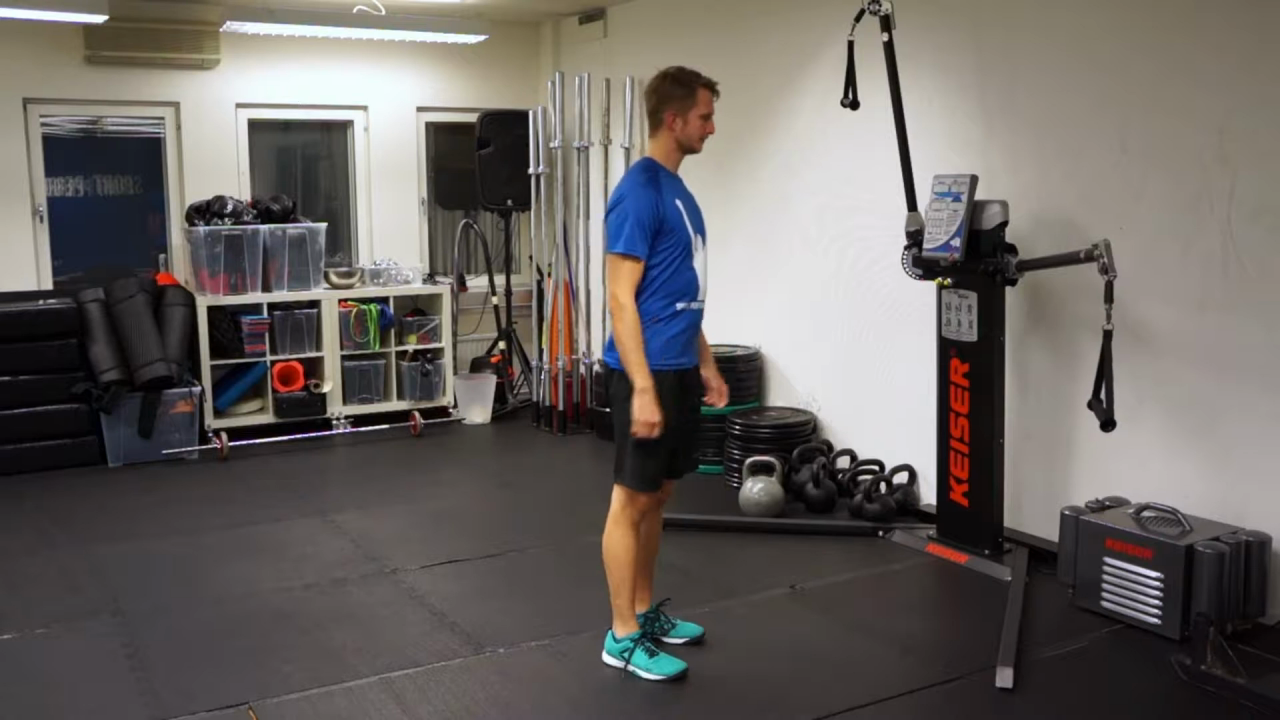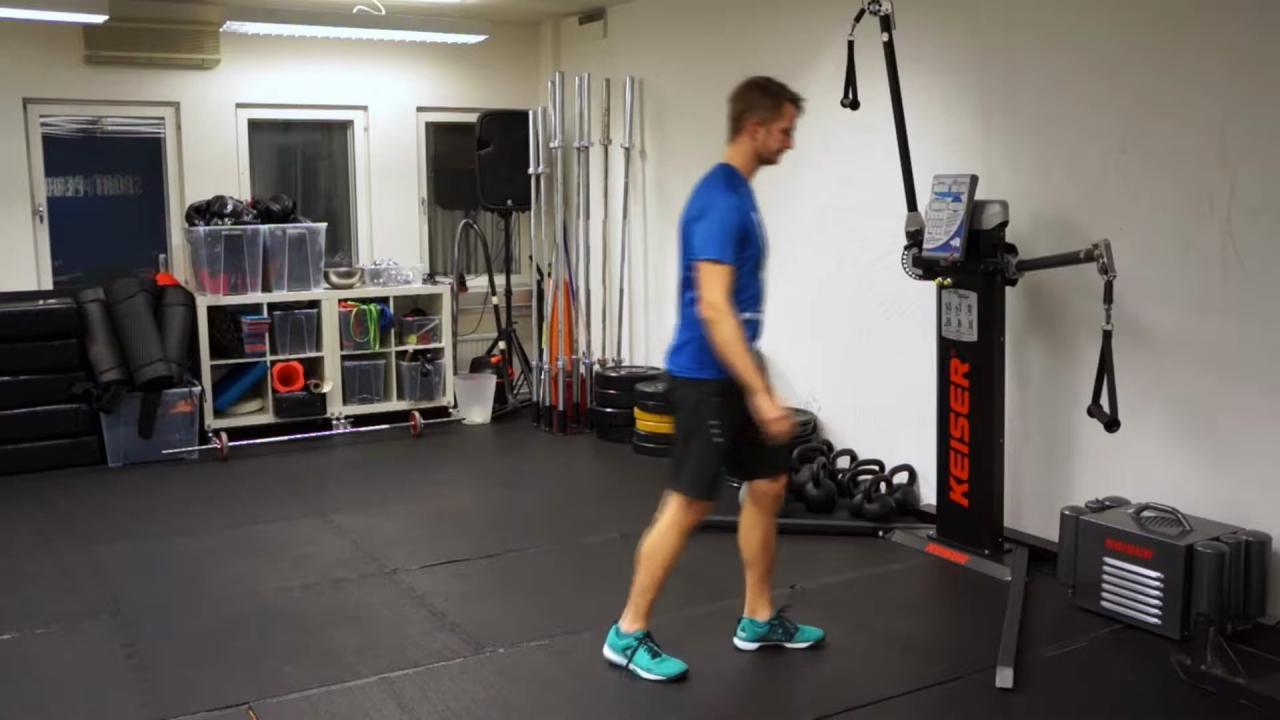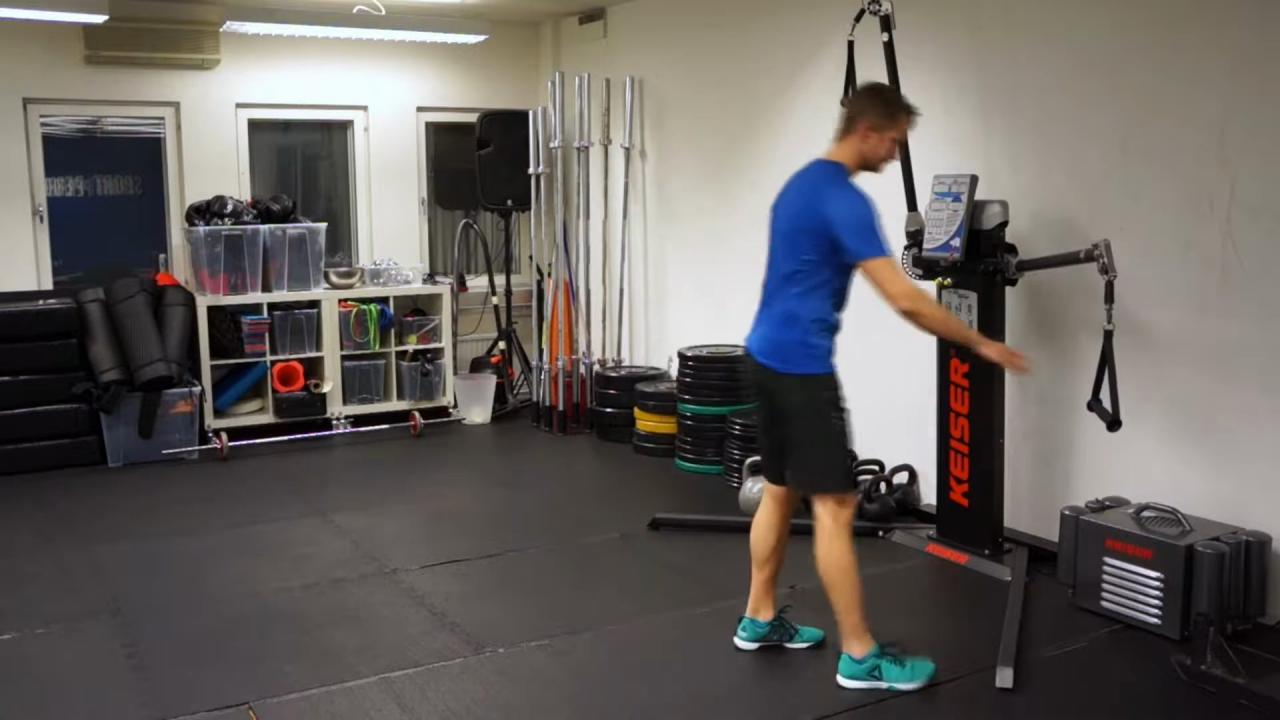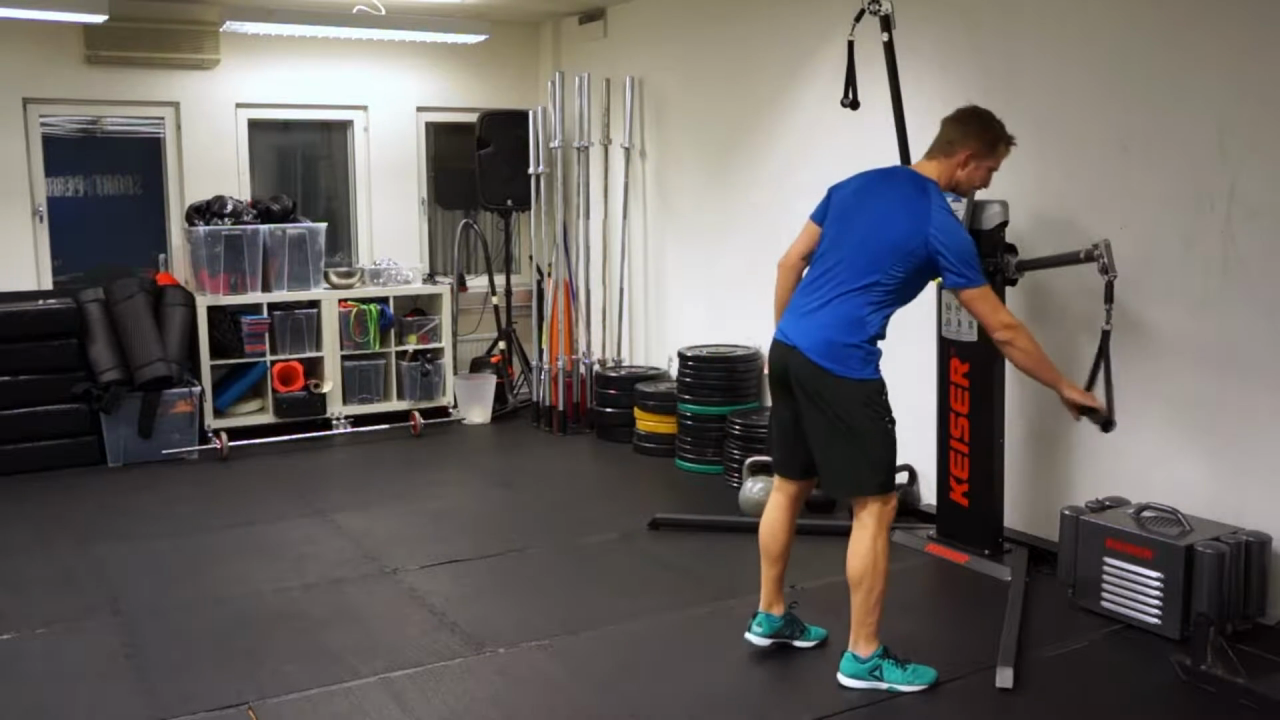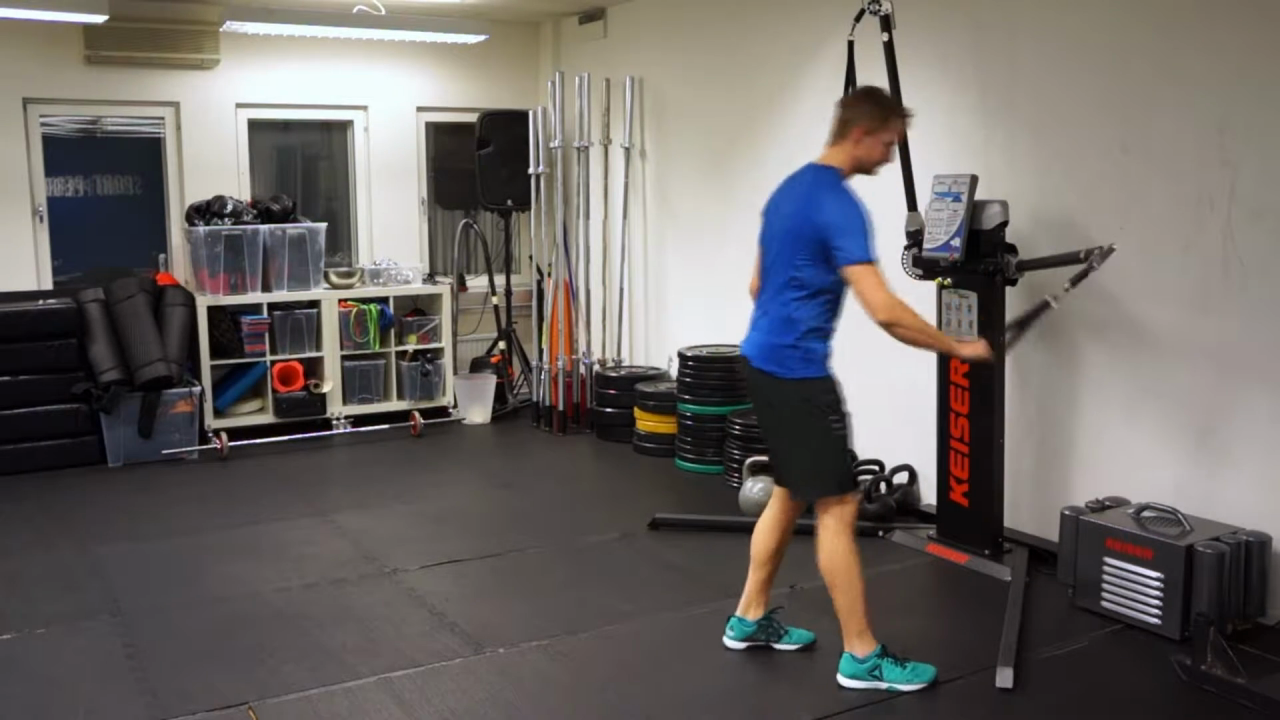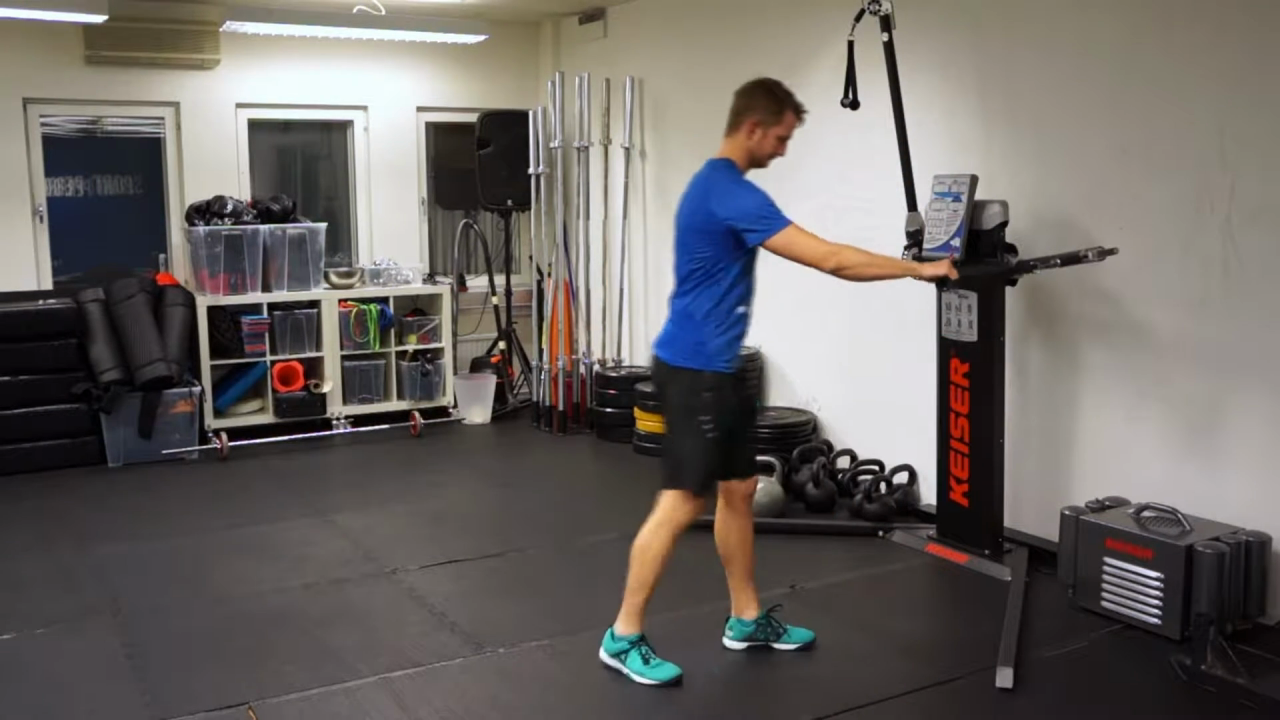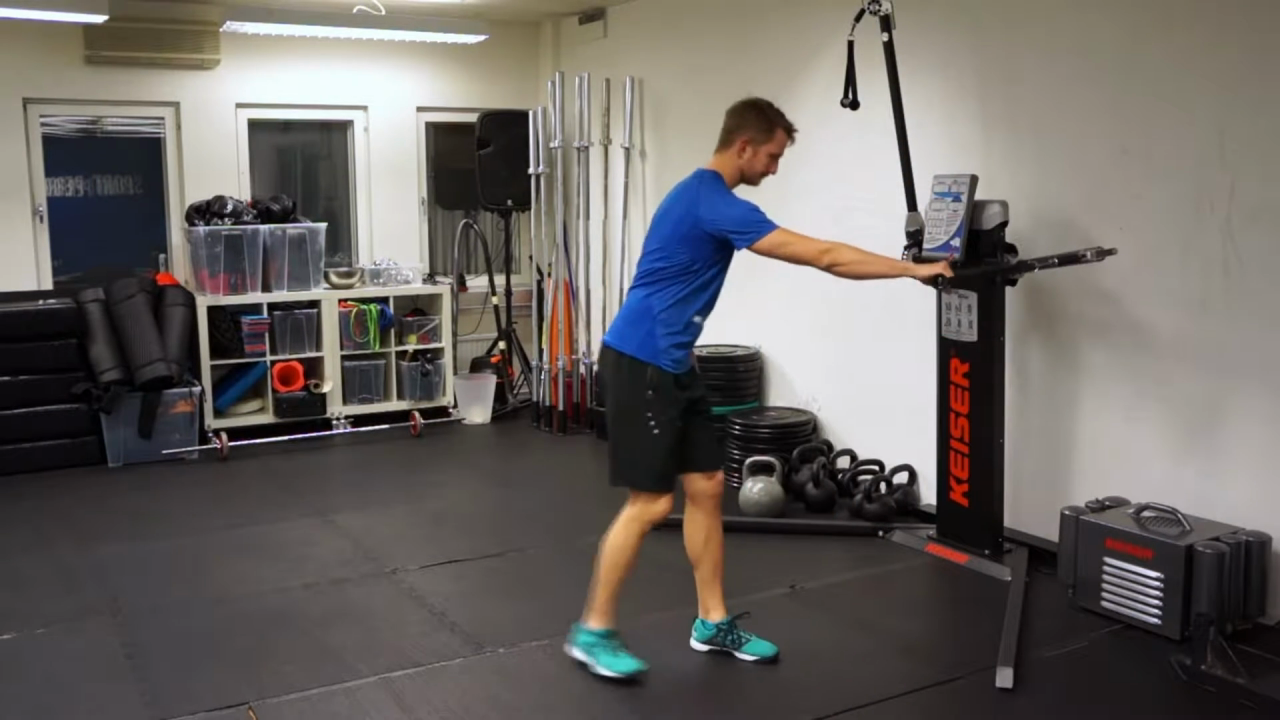
dt=0.5s
person 1, frame 1
left shoulder: (678, 188)
right shoulder: (639, 192)
right elbow: (621, 298)
left wrist: (706, 365)
right wrist: (642, 388)
left hip: (680, 369)
right hip: (647, 372)
left knee: (660, 494)
right knee: (633, 501)
left ankle: (644, 607)
right ankle: (624, 636)
person 1, frame 2
left shoulder: (738, 193)
right shoulder: (720, 199)
right elbow: (714, 307)
right wrist: (759, 393)
left hip: (733, 371)
right hip: (707, 377)
left knee: (769, 487)
right knee: (687, 506)
left ankle: (759, 619)
right ankle: (629, 632)
person 1, frame 3
left shoulder: (798, 185)
right shoulder: (845, 200)
right elbow: (906, 300)
right wrist: (983, 346)
left hip: (763, 354)
right hip: (798, 365)
left knee: (781, 491)
right knee: (836, 505)
left ankle: (760, 619)
right ankle: (860, 655)
person 1, frame 4
left shoulder: (854, 186)
right shoulder: (939, 226)
left elbow: (790, 262)
right elbow: (1003, 329)
right wrist: (1065, 387)
left hip: (789, 350)
right hip: (842, 367)
left knee: (788, 486)
right knee: (875, 508)
left ankle: (769, 616)
right ankle: (863, 656)
person 1, frame 5
left shoulder: (790, 190)
right shoulder: (838, 205)
left elbow: (759, 283)
right elbow: (884, 310)
right wrist: (956, 347)
left hip: (766, 359)
right hip: (793, 370)
left knee: (794, 494)
right knee: (836, 506)
left ankle: (749, 618)
right ankle: (862, 654)
person 1, frame 6
left shoulder: (714, 184)
right shoulder: (733, 194)
right elbow: (829, 259)
right wrist: (917, 269)
left hip: (711, 362)
right hip: (696, 367)
left knee: (740, 490)
right knee: (681, 504)
left ankle: (748, 618)
right ankle: (624, 635)
person 1, frame 7
left shoulder: (703, 195)
right shoulder: (714, 206)
right elbow: (824, 256)
left wrist: (685, 360)
right wrist: (913, 269)
left hip: (671, 364)
right hip: (637, 364)
left knee: (708, 490)
right knee: (649, 504)
left ankle: (714, 623)
right ankle: (592, 628)
